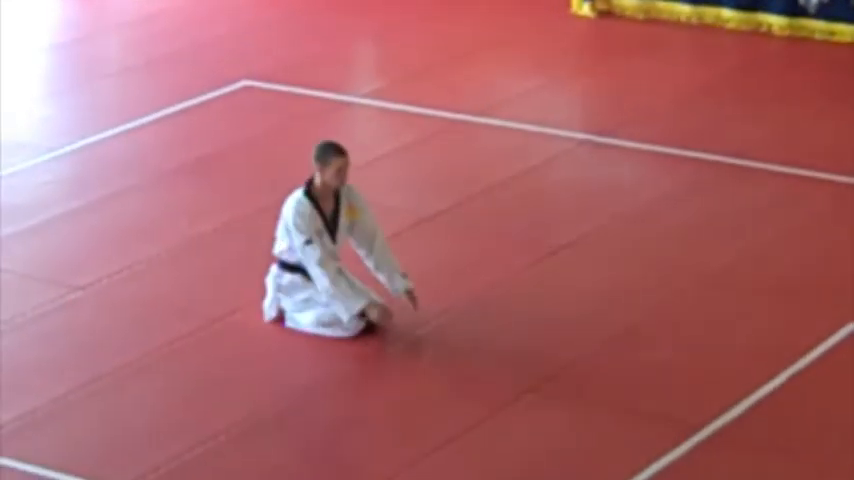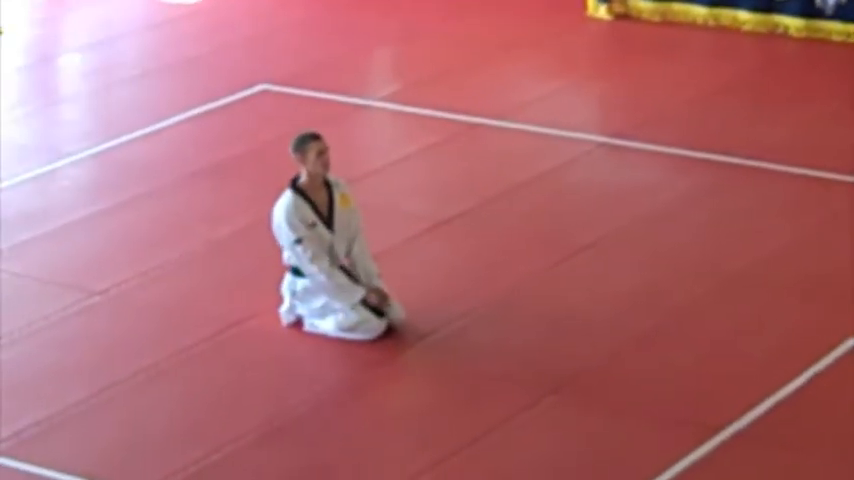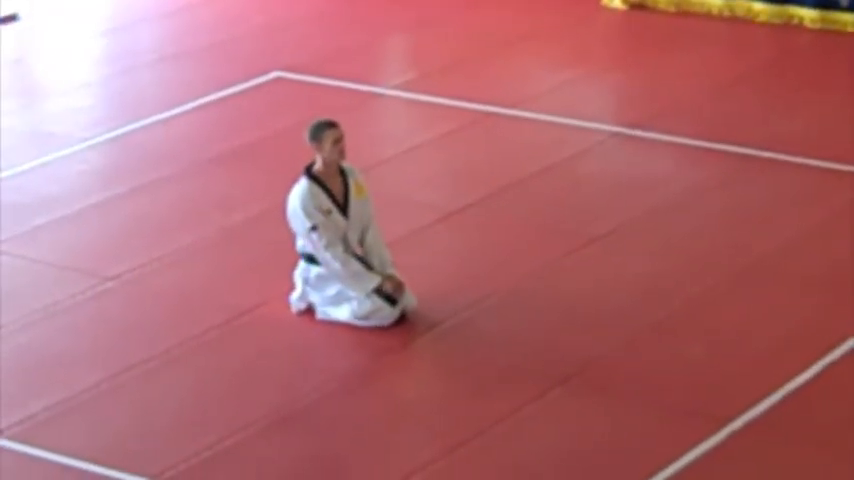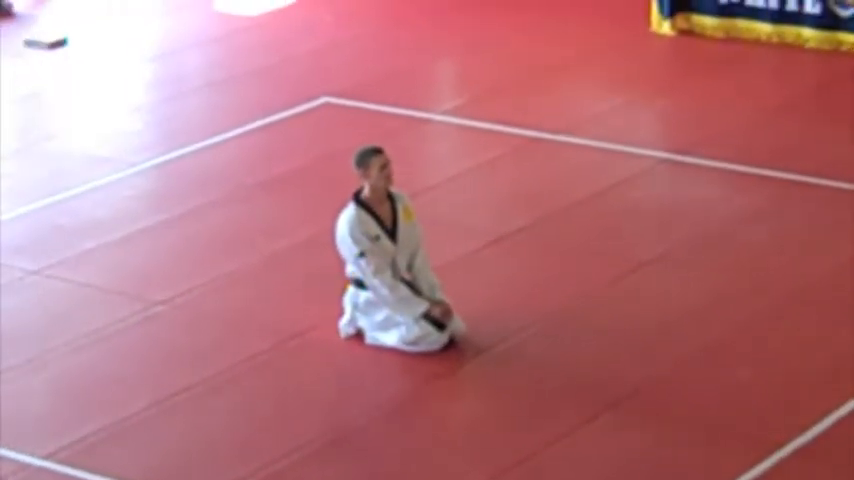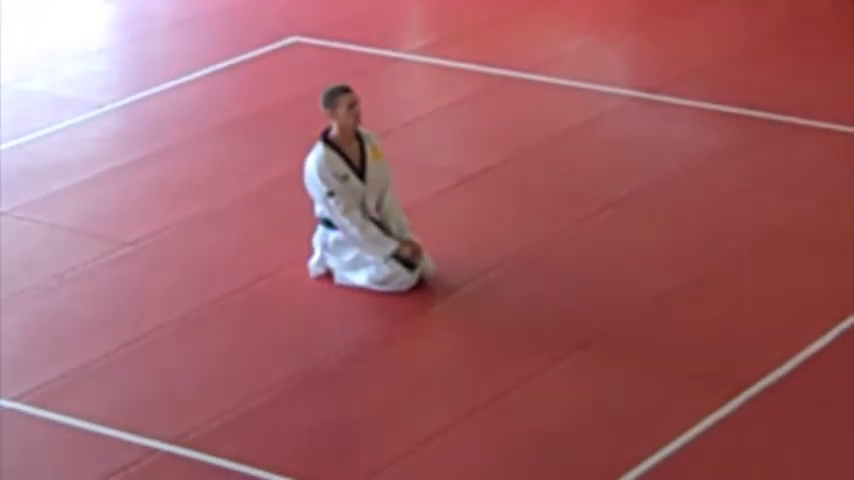
dt=1s
person 1, frame 1
left shoulder: (349, 195)
right shoulder: (297, 210)
left elbow: (372, 242)
right elbow: (320, 268)
left wrist: (401, 284)
right wrist: (364, 305)
left hip: (328, 272)
right hip: (294, 280)
left knee: (375, 313)
right knee: (351, 322)
right ankle: (289, 311)
person 1, frame 2
left shoulder: (338, 188)
right shoulder: (288, 210)
left elbow: (356, 242)
right elbow: (314, 266)
left wrist: (373, 284)
right wrist: (362, 295)
left hip: (340, 273)
right hip: (311, 285)
left knee: (393, 314)
right knee: (373, 325)
right ankle: (304, 313)
person 1, frame 3
left shoulder: (351, 176)
right shoulder: (304, 197)
left elbow: (369, 229)
right elbow: (329, 253)
left wrist: (386, 272)
right wrist: (377, 282)
left hip: (353, 260)
right hip: (325, 272)
left knee: (405, 302)
right knee: (387, 312)
right ankle: (317, 300)
person 1, frame 4
left shoulder: (400, 201)
right shoulder: (352, 223)
left elbow: (417, 255)
right elbow: (378, 279)
left wrist: (435, 297)
right wrist: (426, 308)
left hip: (404, 285)
right hip: (374, 297)
left knee: (453, 328)
right knee: (433, 337)
right ankle: (364, 322)
person 1, frame 5
left shoulder: (368, 141)
right shoulder: (320, 163)
left elbow: (386, 195)
right elbow: (346, 218)
left wrist: (405, 236)
right wrist: (395, 248)
left hip: (374, 225)
right hip: (344, 237)
left knee: (423, 267)
right knee: (403, 277)
right ankle: (334, 263)
